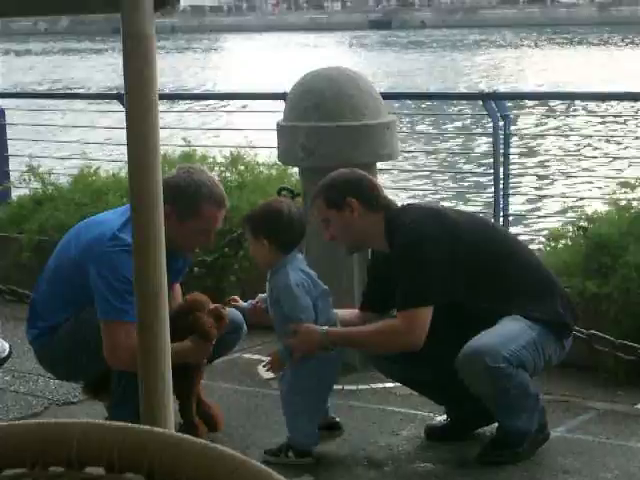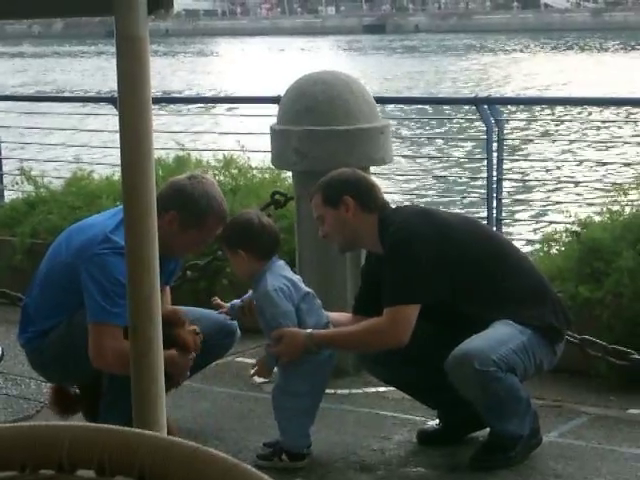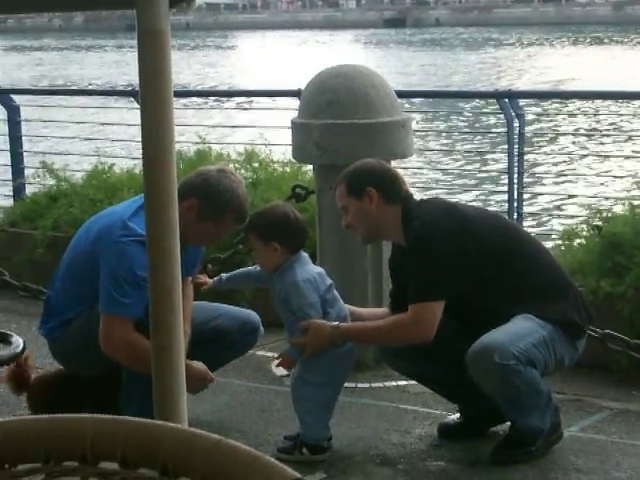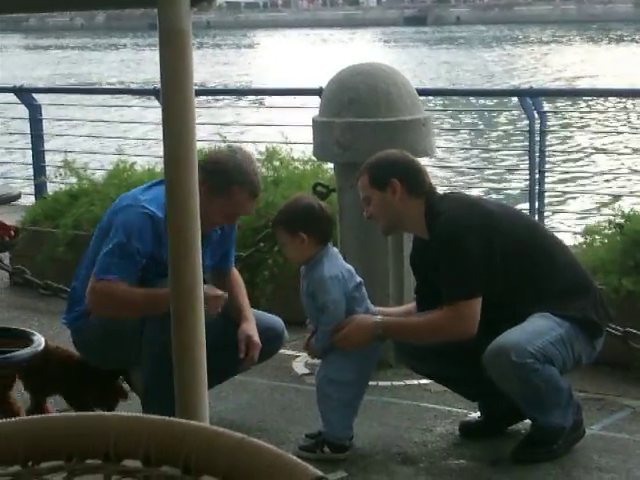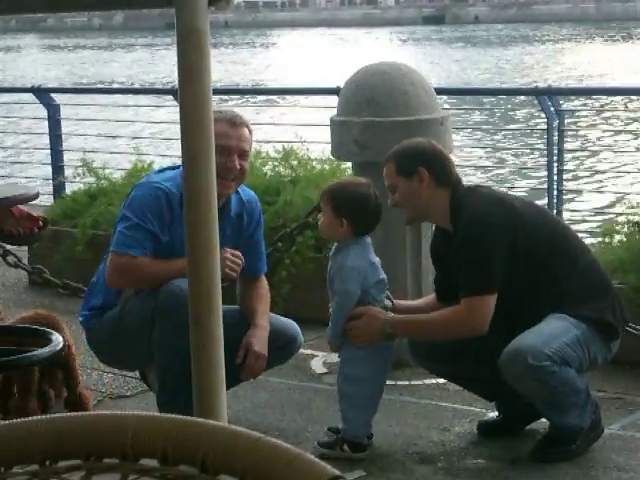
dt=1s
person 1, frame 1
left shoulder: (418, 233)
right shoulder: (389, 247)
left elbow: (411, 333)
right elbow: (367, 317)
left wrist: (324, 337)
left hip: (538, 320)
right hip: (479, 320)
left knee: (480, 357)
right knee: (383, 344)
left ankle: (527, 425)
right ankle: (471, 408)
person 1, frame 2
left shoulder: (409, 233)
right shoulder: (383, 249)
left elbow: (395, 331)
right elbow: (362, 320)
left wrist: (310, 340)
left hip: (531, 325)
right hip: (472, 324)
left knee: (469, 361)
right knee: (375, 350)
left ankle: (518, 429)
right ankle: (462, 412)
person 1, frame 3
left shoulder: (433, 227)
right shoulder: (408, 241)
left elbow: (421, 327)
right elbow: (401, 316)
left wrist: (336, 333)
left hip: (552, 320)
right hip: (493, 319)
left knee: (489, 355)
right knee: (395, 343)
left ankle: (540, 422)
right ankle: (483, 406)
person 1, frame 4
left shoulder: (458, 222)
right shoulder: (427, 238)
left elbow: (462, 323)
right elbow: (430, 310)
left wrist: (377, 328)
right wrist: (369, 315)
left hip: (570, 317)
right hip: (510, 318)
left knee: (508, 354)
right knee: (412, 343)
left ankle: (562, 419)
right ankle: (503, 404)
person 1, frame 5
left shoulder: (483, 217)
right shoulder: (448, 231)
left elbow: (474, 319)
right elbow: (449, 301)
left wrist: (389, 326)
right wrist: (391, 308)
left hip: (585, 318)
right hip: (527, 315)
left knee: (524, 357)
right knee: (426, 345)
left ankle: (580, 418)
right ankle: (519, 404)
person 2, frame 1
left shoulder: (175, 233)
right shoulder: (118, 249)
left elbow: (170, 286)
right elbow: (119, 352)
right wrist: (186, 351)
left hip: (117, 325)
left knee: (230, 325)
left ankle: (135, 391)
right ankle: (125, 421)
person 2, frame 2
left shoulder: (165, 234)
right shoulder: (111, 252)
left elbow: (161, 288)
right elbow: (106, 354)
right wrist: (171, 360)
left hip: (108, 326)
left knee: (222, 330)
left ankle: (126, 395)
right ankle: (117, 425)
person 2, frame 3
left shoulder: (188, 223)
right shoulder: (130, 241)
left elbow: (183, 280)
right elbow: (115, 341)
left wrist: (182, 334)
right wrist: (184, 371)
left hip: (137, 321)
left knee: (246, 327)
right ankle: (140, 418)
person 2, frame 4
left shoulder: (217, 213)
right shoulder: (142, 215)
left elbow: (224, 272)
right elbow: (98, 296)
left wrist: (246, 320)
left hip: (167, 316)
left knee: (270, 332)
right knee: (172, 292)
left ankle: (172, 386)
right ankle: (160, 415)
person 2, frame 5
left shoulder: (247, 205)
right shoulder: (157, 193)
left elbow: (253, 279)
right elbow: (117, 273)
left wrist: (259, 330)
left hip: (184, 323)
right hip: (114, 326)
left knee: (286, 336)
right knee: (180, 294)
left ankle: (186, 386)
right ankle: (176, 416)
person 3, frame 1
left shoulder: (289, 280)
right shoulder: (286, 267)
left elbow: (305, 325)
right elbow: (274, 297)
left wrist: (284, 354)
left hip: (315, 349)
left knee: (297, 394)
left ankle: (300, 447)
right ankle: (324, 423)
person 3, frame 2
left shoulder: (271, 288)
right shoulder: (272, 271)
right elbow: (256, 298)
left wrist: (269, 361)
right wrist: (233, 307)
left hip: (310, 353)
right hip: (310, 348)
left knee: (288, 398)
right knee: (290, 397)
left ankle: (294, 451)
right ankle: (294, 440)
person 3, frame 3
left shoulder: (299, 280)
right shoulder: (282, 269)
right elbow: (252, 275)
left wrist: (293, 353)
right wrist: (216, 282)
left hip: (331, 345)
left knee: (307, 388)
right knee: (305, 387)
left ankle: (314, 444)
right ankle: (316, 433)
person 3, frame 4
left shoulder: (326, 275)
right shoulder: (318, 263)
left elbow: (335, 317)
left wrist: (318, 345)
right wrist: (314, 334)
left knee: (332, 385)
right knee: (329, 383)
left ankle: (336, 441)
right ankle: (337, 431)
person 3, frame 5
left shoulder: (349, 262)
right shoulder: (356, 248)
left elbow: (345, 304)
left wrist: (333, 336)
right wrist: (338, 334)
left knee: (354, 385)
right knee: (361, 386)
left ankle: (354, 440)
right ankle: (358, 429)
